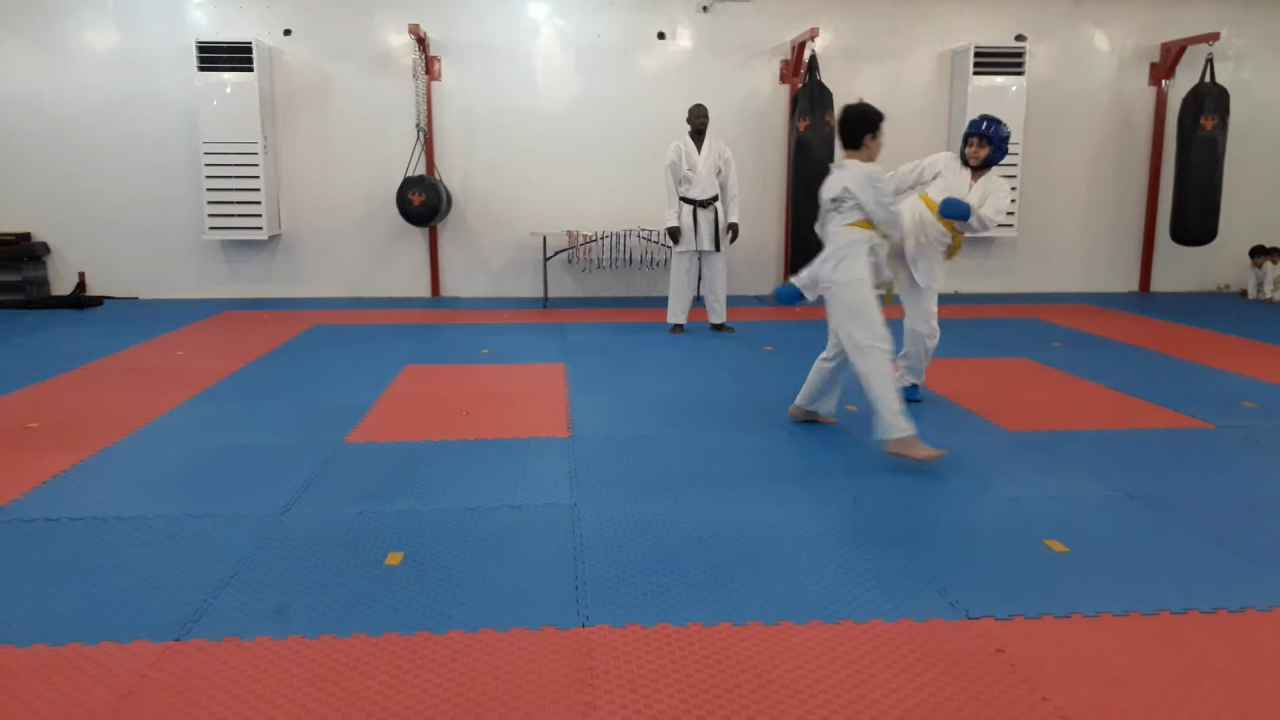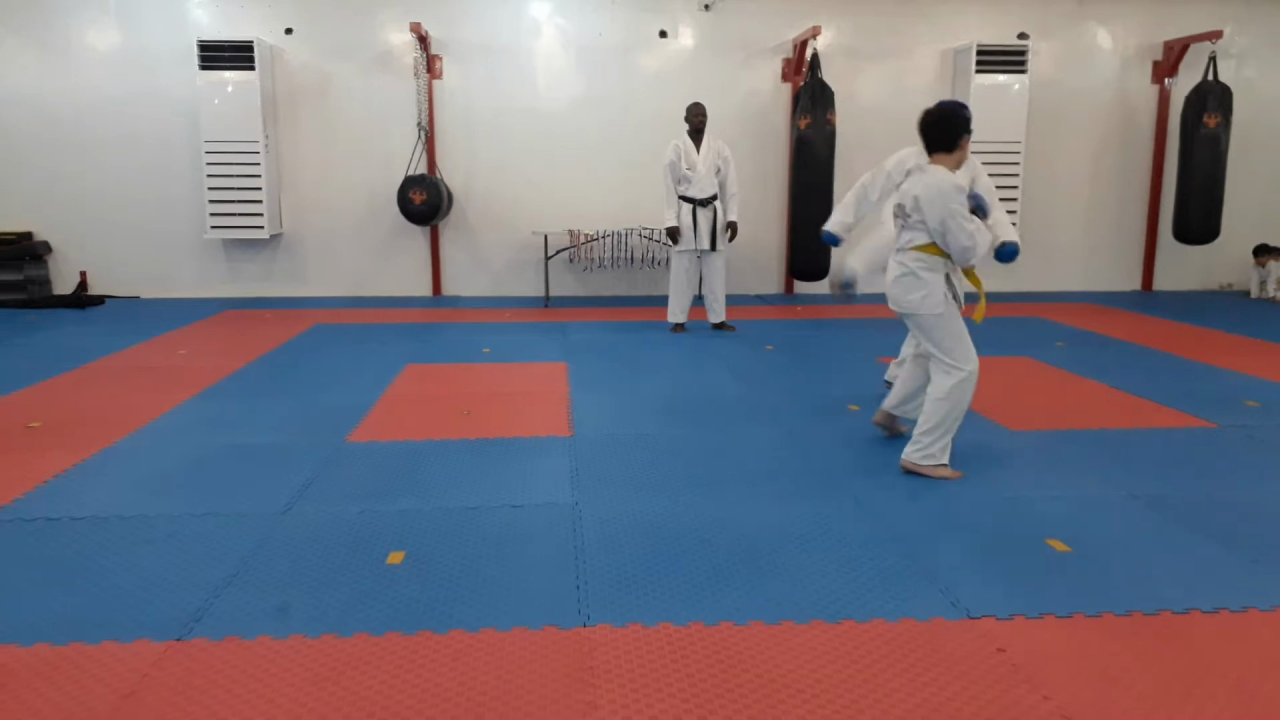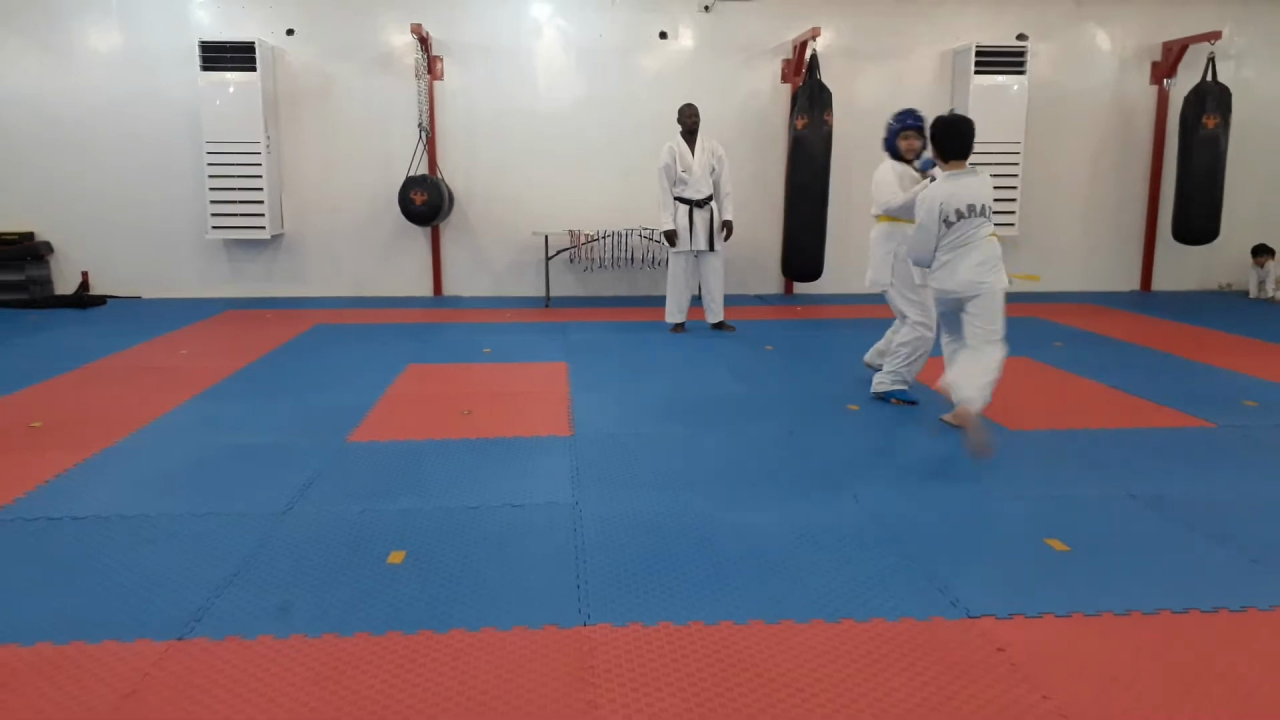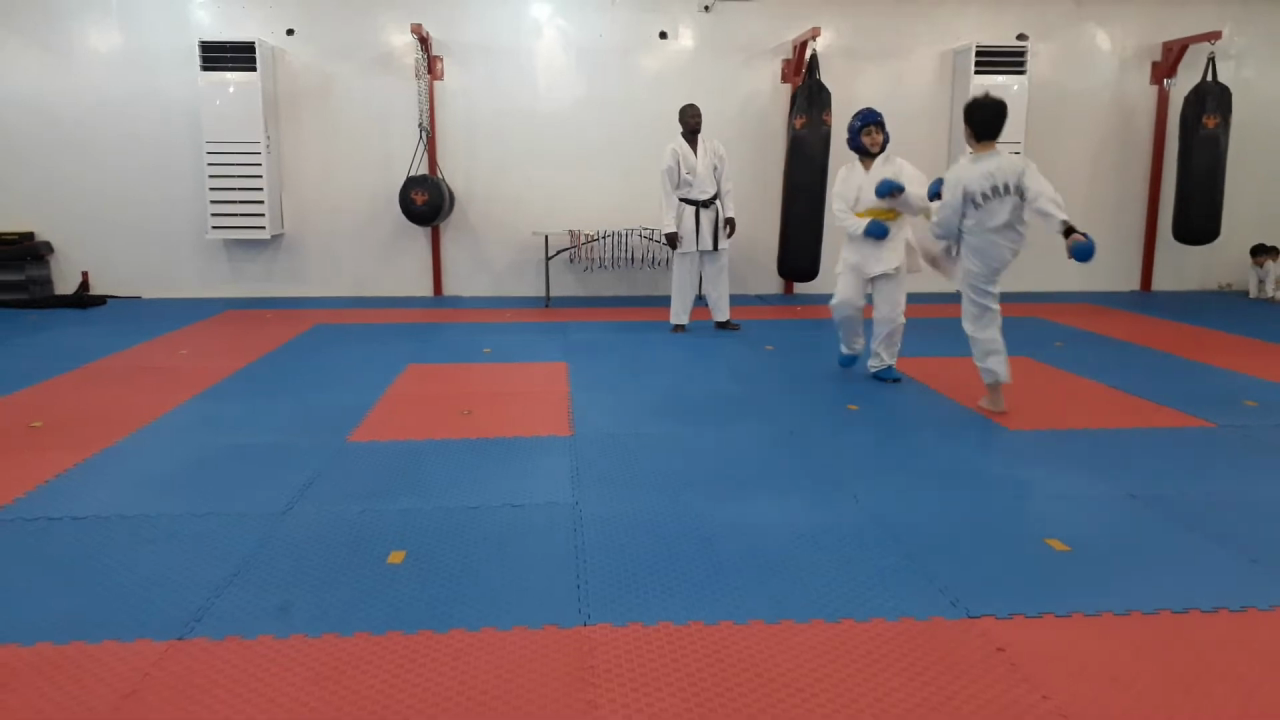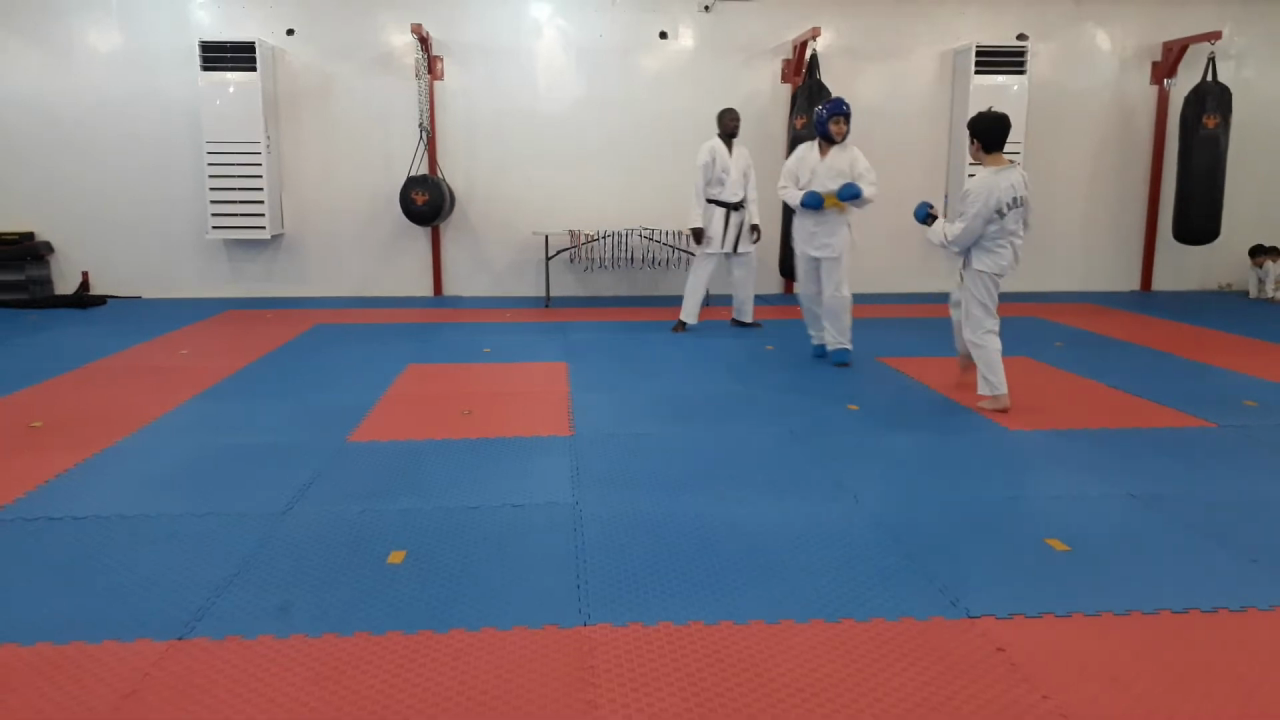
dt=0.4s
person 1, frame 1
left shoulder: (832, 181)
right shoulder: (866, 174)
left elbow: (826, 231)
right elbow: (892, 224)
left hip: (837, 271)
right hip: (849, 273)
left knee: (840, 348)
right knee: (872, 348)
left ankle: (808, 405)
right ankle: (898, 434)
person 1, frame 2
left shoulder: (914, 179)
right shoulder: (947, 186)
right elbow: (965, 251)
right wrist: (978, 224)
left hip: (904, 282)
right hip: (924, 288)
left knee: (928, 352)
right knee: (958, 369)
left ankle: (891, 412)
right ankle: (923, 455)
person 1, frame 3
left shoulder: (932, 195)
right shoulder: (983, 184)
left elbow: (920, 255)
left hip: (946, 282)
right hip: (985, 279)
left knee: (955, 342)
right knee: (985, 350)
left ankle: (963, 407)
right ankle: (969, 405)
person 1, frame 4
left shoulder: (959, 175)
right shoulder: (1020, 166)
left elbow: (945, 228)
right elbow: (1044, 198)
left wrist: (941, 204)
right wrist: (1067, 228)
left hip: (978, 256)
right hip: (1009, 246)
left knee: (981, 322)
left ankle: (995, 389)
person 1, frame 5
left shoulder: (980, 186)
right shoulder: (1019, 176)
left elbow: (961, 236)
right elbow: (1021, 220)
left wrist: (935, 223)
left hip: (984, 260)
right hip: (1005, 255)
left knee: (981, 326)
right knee: (961, 305)
left ankle: (997, 394)
right ankle: (968, 356)
person 2, frame 1
left shoulder: (998, 189)
right shoulder: (945, 162)
left elbow: (986, 220)
right elbow: (904, 177)
left wrist: (967, 214)
left hip: (929, 253)
right hip: (909, 225)
left knee: (923, 323)
left ankle: (909, 380)
person 2, frame 2
left shoulder: (970, 168)
right shoulder: (911, 157)
left elbow: (989, 206)
right elbow: (870, 187)
left wrist: (1007, 239)
right wrist: (838, 223)
left ankle: (903, 374)
right ankle: (849, 276)
person 2, frame 3
left shoulder: (919, 171)
right shoulder: (888, 171)
right elbow: (893, 204)
left wrist: (939, 176)
right wrist: (929, 187)
left hip: (911, 255)
right hip: (896, 254)
left knee: (914, 320)
right knee: (922, 324)
left ankle: (879, 360)
right ankle: (889, 384)
person 2, frame 4
left shoulder: (898, 167)
right shoulder: (846, 173)
left elbow: (921, 203)
right elbow: (841, 214)
left wrist: (901, 192)
right wrist: (865, 227)
left hip: (893, 249)
right hip: (858, 247)
left knee: (890, 313)
right knee: (844, 304)
left ankle: (883, 363)
right ankle: (851, 347)
person 2, frame 5
left shoulder: (851, 154)
right shoulder: (803, 152)
left elbow: (869, 187)
right elbow: (784, 187)
left wrist: (858, 193)
right wrist: (801, 199)
left hip: (835, 229)
right hip: (806, 228)
left knee: (835, 289)
right knee: (808, 289)
left ankle: (840, 345)
right ankle: (820, 338)
person 3, frame 1
left shoulder: (720, 149)
right shoulder: (677, 149)
left elbow: (729, 185)
right elbow: (671, 187)
left wrist: (733, 218)
right wrist: (671, 221)
left hip: (713, 215)
right hip: (687, 215)
left knee: (716, 269)
right knee: (683, 270)
left ankle: (718, 319)
right ankle: (677, 320)
person 3, frame 2
left shoulder: (719, 148)
right shoulder: (676, 148)
left elbow: (729, 184)
right elbow: (670, 186)
left wrist: (732, 217)
right wrist: (670, 221)
left hip: (712, 213)
right hip: (686, 213)
left knee: (715, 268)
right knee: (683, 269)
left ankle: (717, 318)
right ankle: (678, 319)
person 3, frame 3
left shoulder: (713, 148)
right shoulder: (670, 150)
left elbow: (723, 184)
right elbow: (665, 189)
left wrist: (727, 216)
right wrist: (667, 224)
left hip: (708, 214)
right hip: (683, 215)
left knee: (713, 269)
right knee: (680, 270)
left ankle: (716, 318)
right ankle: (678, 319)
person 3, frame 4
left shoulder: (714, 147)
right shoulder: (673, 151)
left elbow: (724, 183)
right elbow: (668, 192)
left wrist: (729, 213)
right wrist: (669, 226)
left hip: (713, 213)
right hip: (688, 215)
left knee: (718, 267)
right knee: (685, 270)
left ankle: (722, 318)
right ankle: (679, 320)
person 3, frame 5
left shoulder: (743, 153)
right shoulder: (709, 149)
left elbow: (750, 189)
right elbow: (699, 188)
left wrist: (754, 220)
right wrist: (697, 223)
left hip: (739, 216)
right hip: (715, 216)
left knee: (746, 269)
right knee: (702, 269)
left ankle: (742, 316)
right ankle: (685, 318)
